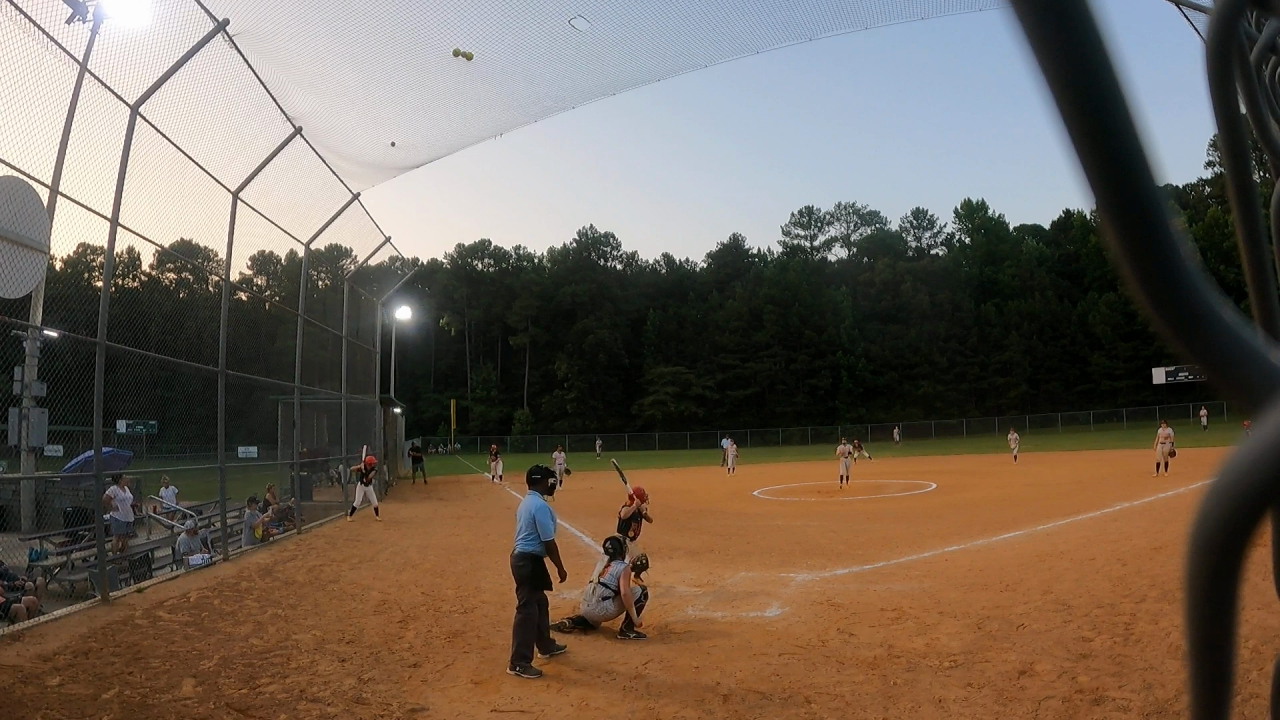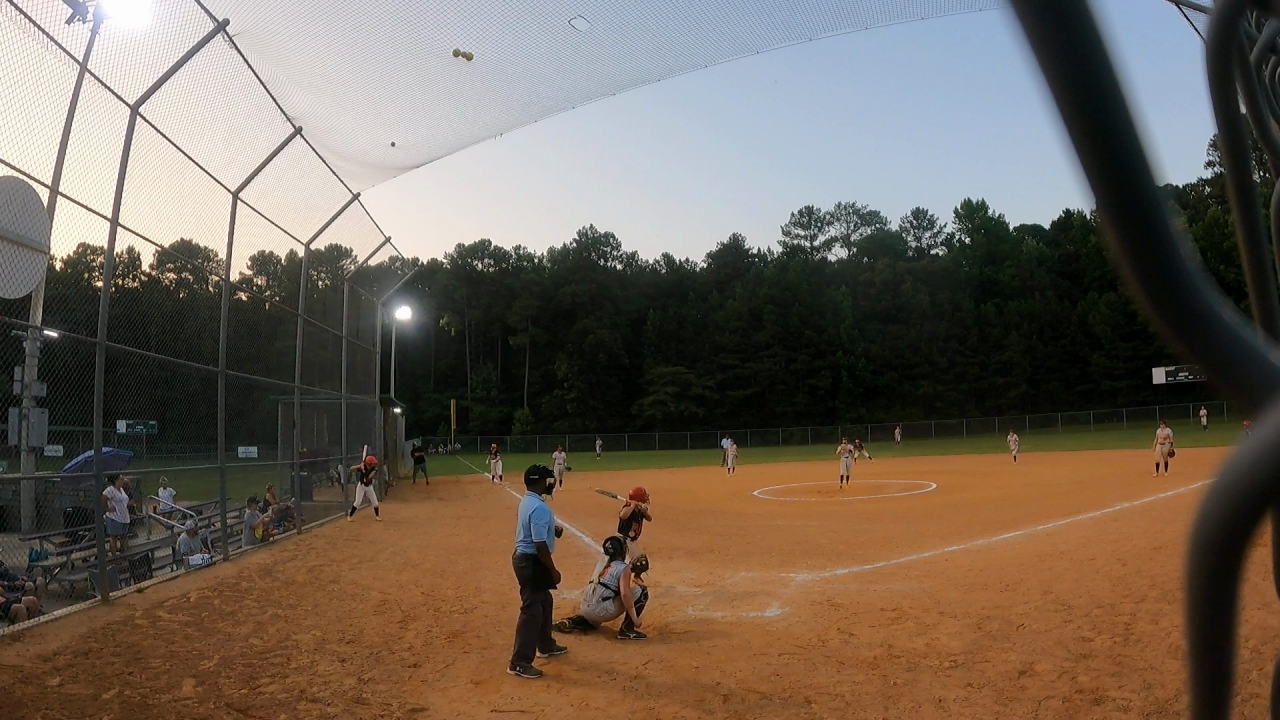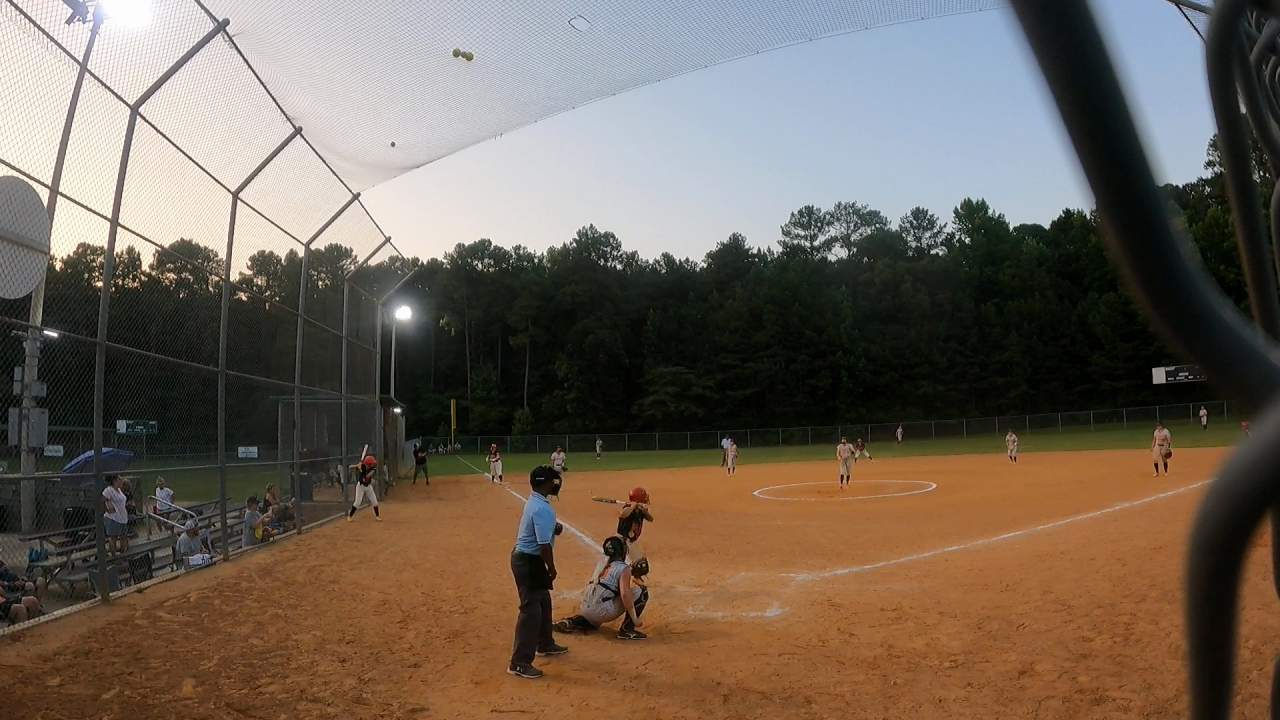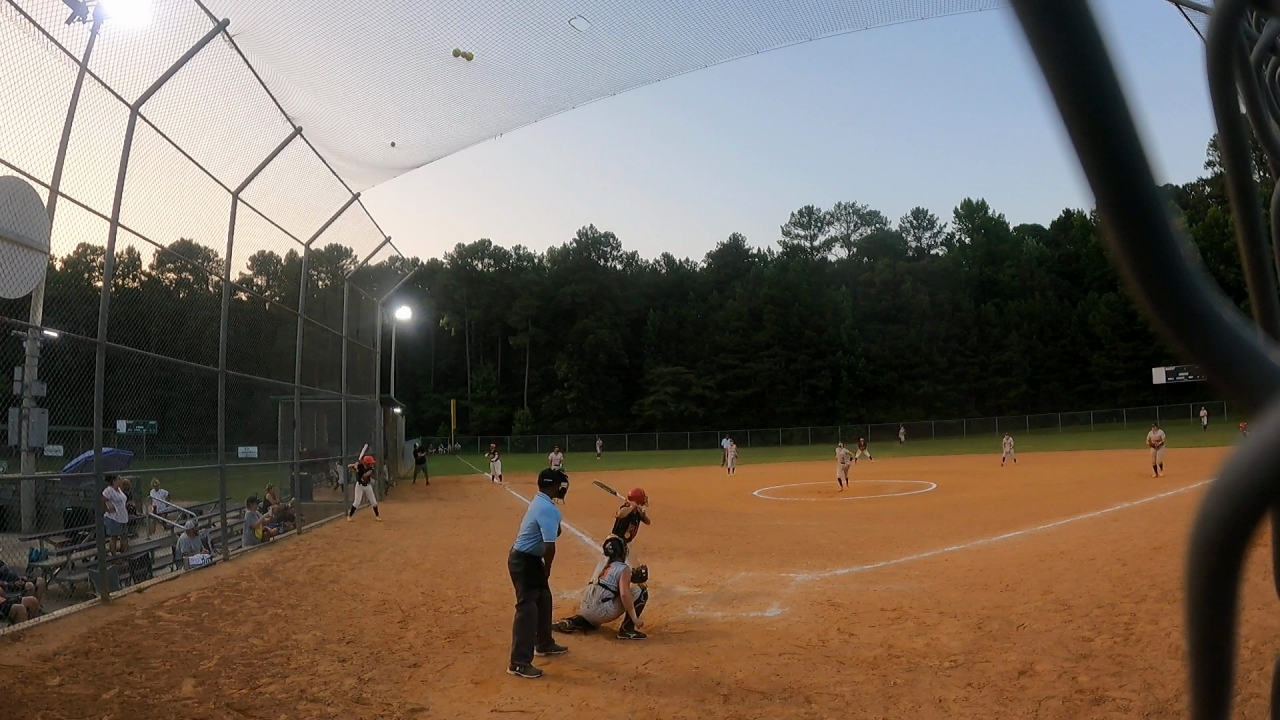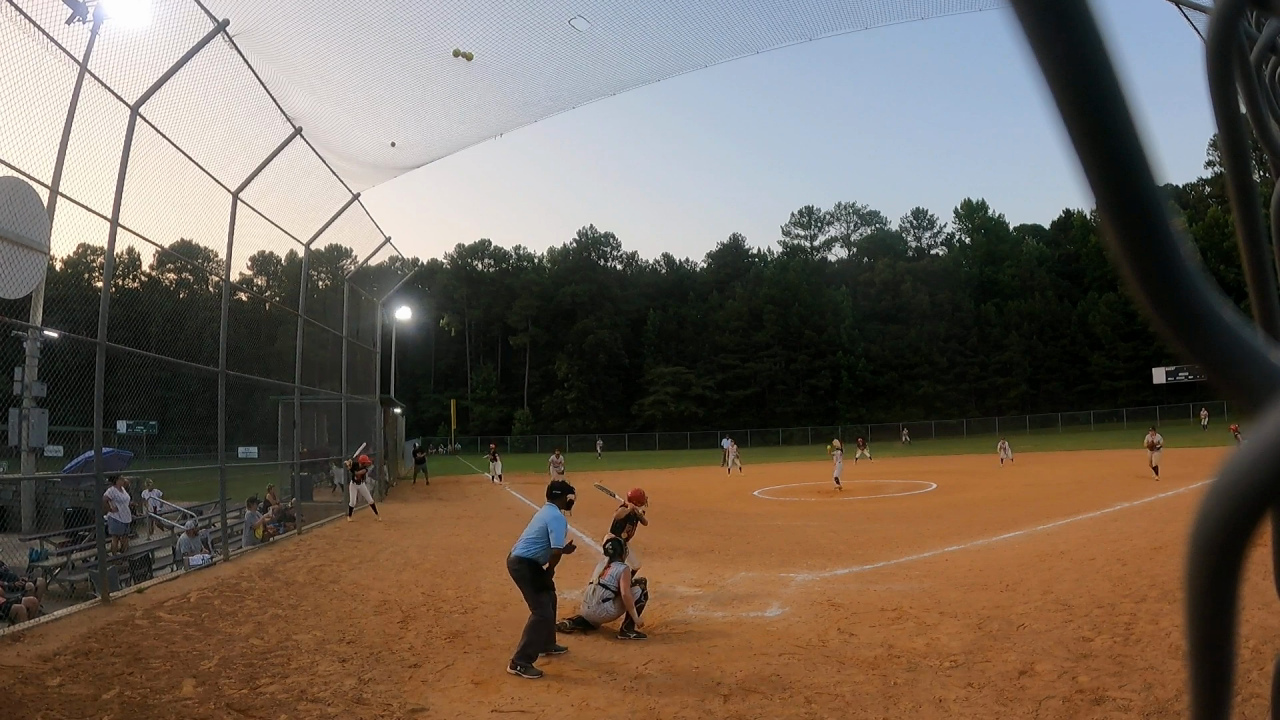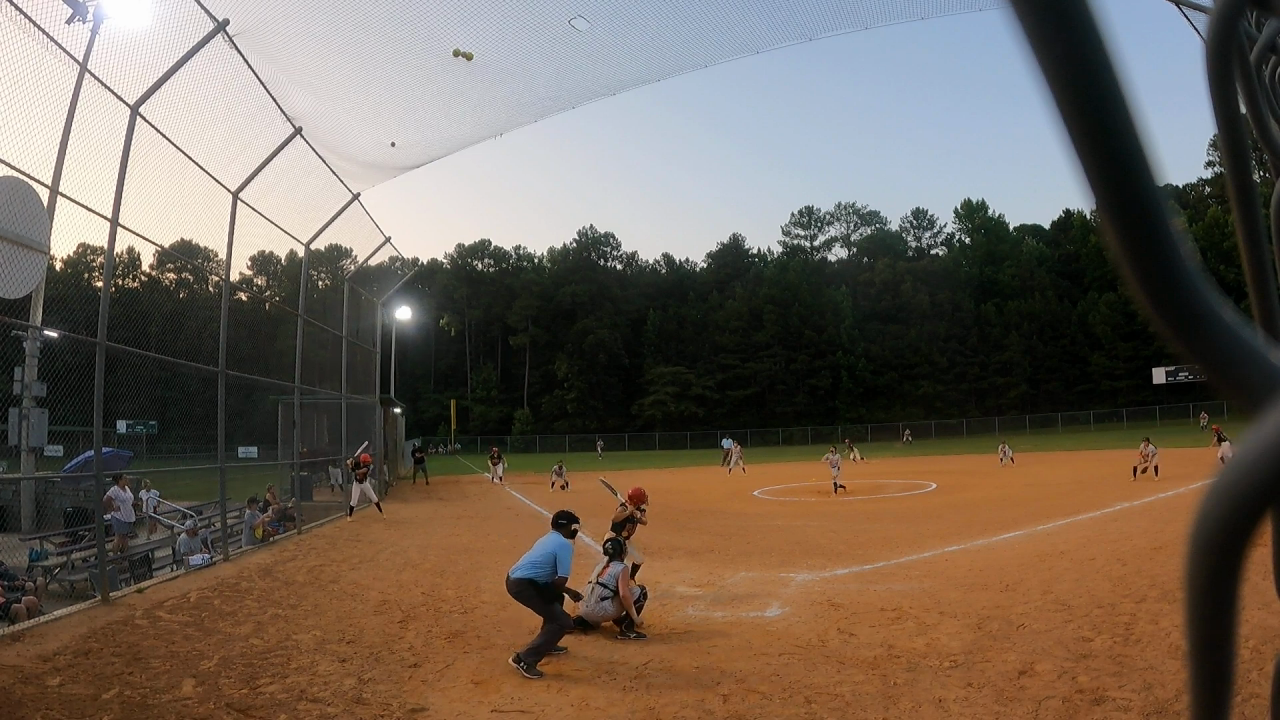
dt=0.3s
person 1, frame 1
left shoulder: (526, 502)
right shoulder: (541, 506)
right elbow: (549, 542)
right wrist: (560, 568)
left hip: (523, 557)
right hip: (529, 561)
left knee: (540, 603)
right knee: (527, 610)
left ankle: (546, 645)
right ankle: (518, 663)
person 1, frame 2
left shoulder: (528, 501)
right shoulder: (539, 507)
right elbow: (540, 544)
left wrist: (552, 530)
right wrist: (553, 570)
left hip: (526, 558)
right hip: (531, 562)
left knee: (544, 601)
right knee: (532, 609)
left ankle: (545, 645)
right ankle: (519, 662)
person 1, frame 3
left shoulder: (534, 501)
right shoulder: (543, 508)
right elbow: (544, 545)
left wrist: (553, 528)
right wrist: (552, 567)
left hip: (526, 557)
right hip: (529, 561)
left knee: (543, 602)
right knee: (531, 609)
left ankle: (544, 644)
right ankle: (519, 662)
person 1, frame 4
left shoulder: (539, 501)
right shoulder: (549, 508)
right elbow: (549, 545)
left wrist: (553, 538)
right wrist: (547, 568)
left hip: (527, 557)
right hip: (524, 560)
left knee: (544, 600)
right knee: (527, 609)
left ankle: (544, 645)
right ankle: (518, 663)
person 1, frame 5
left shoulder: (545, 511)
right shoulder: (557, 517)
right elbow: (556, 552)
left wrist: (564, 549)
right wrist: (550, 570)
left hip: (521, 560)
right hip: (525, 564)
left knee: (549, 599)
right knee: (542, 611)
left ankle: (547, 645)
right ankle: (520, 663)
person 1, frame 6
left shoulder: (546, 539)
right shoulder: (564, 545)
right elbow: (561, 581)
left wrist: (568, 591)
left hip: (515, 581)
right hip: (524, 585)
left knee: (556, 598)
right knee: (563, 622)
left ankle: (548, 643)
right ankle: (524, 659)
